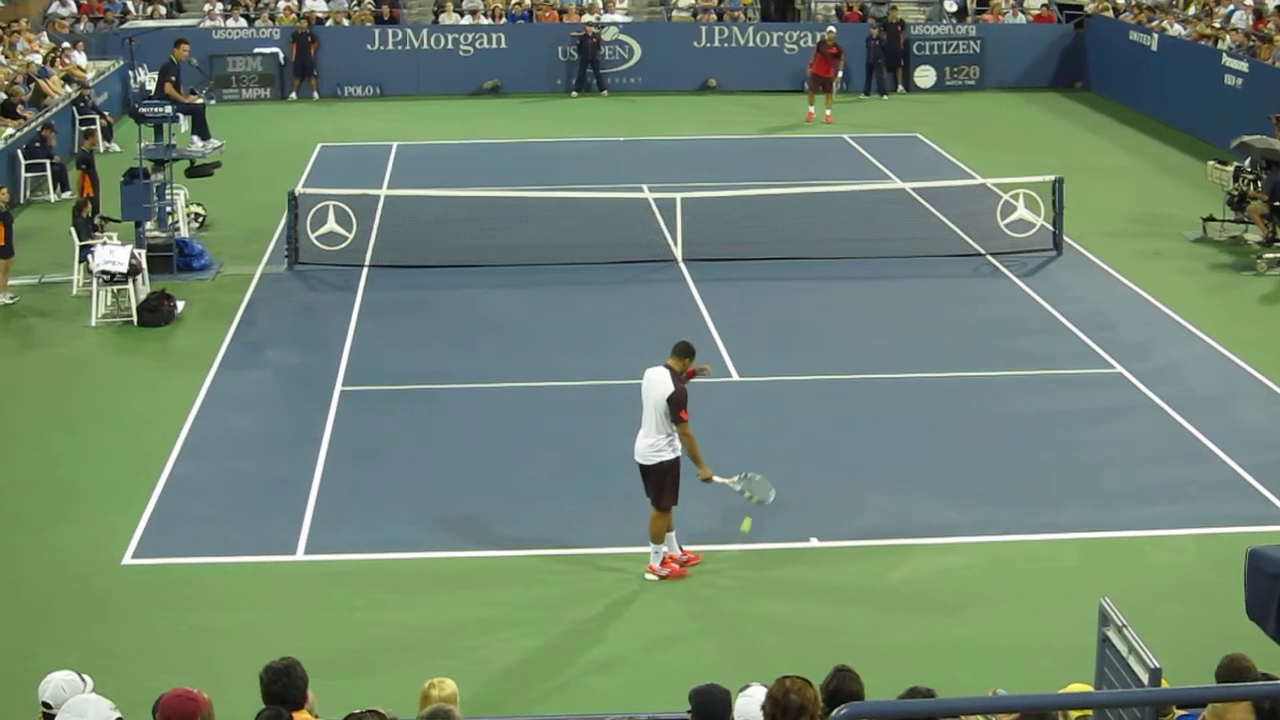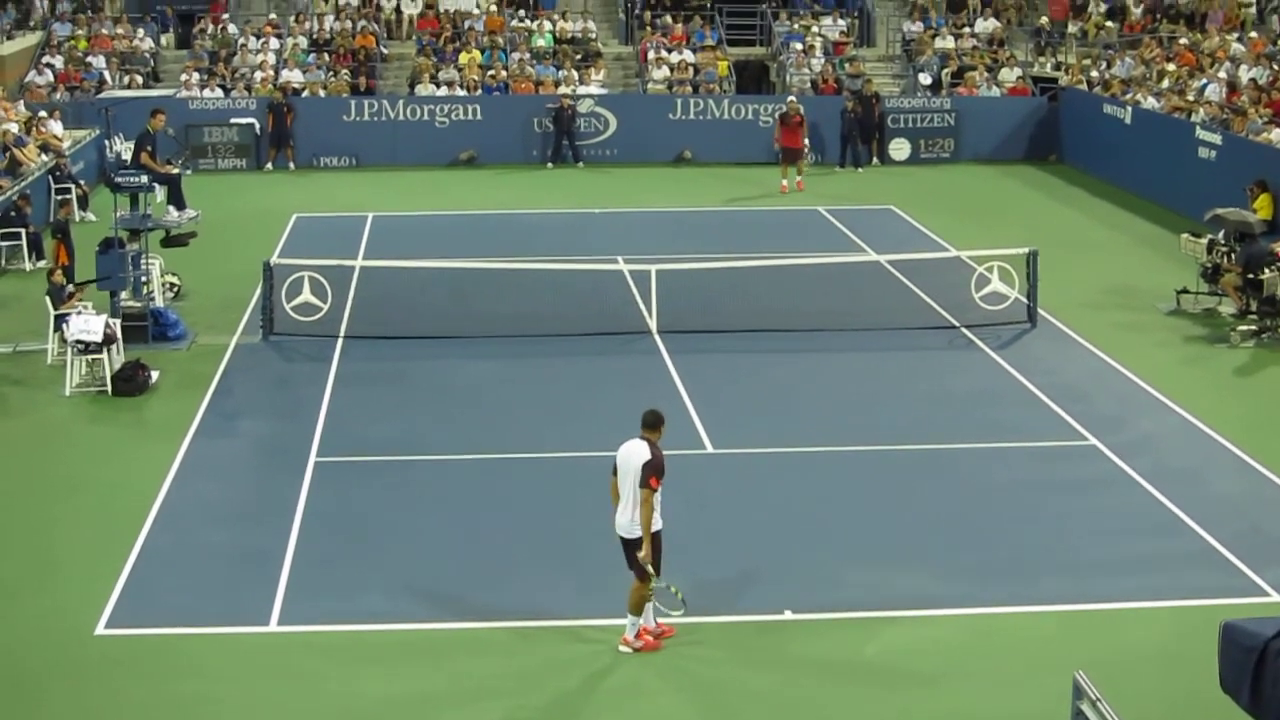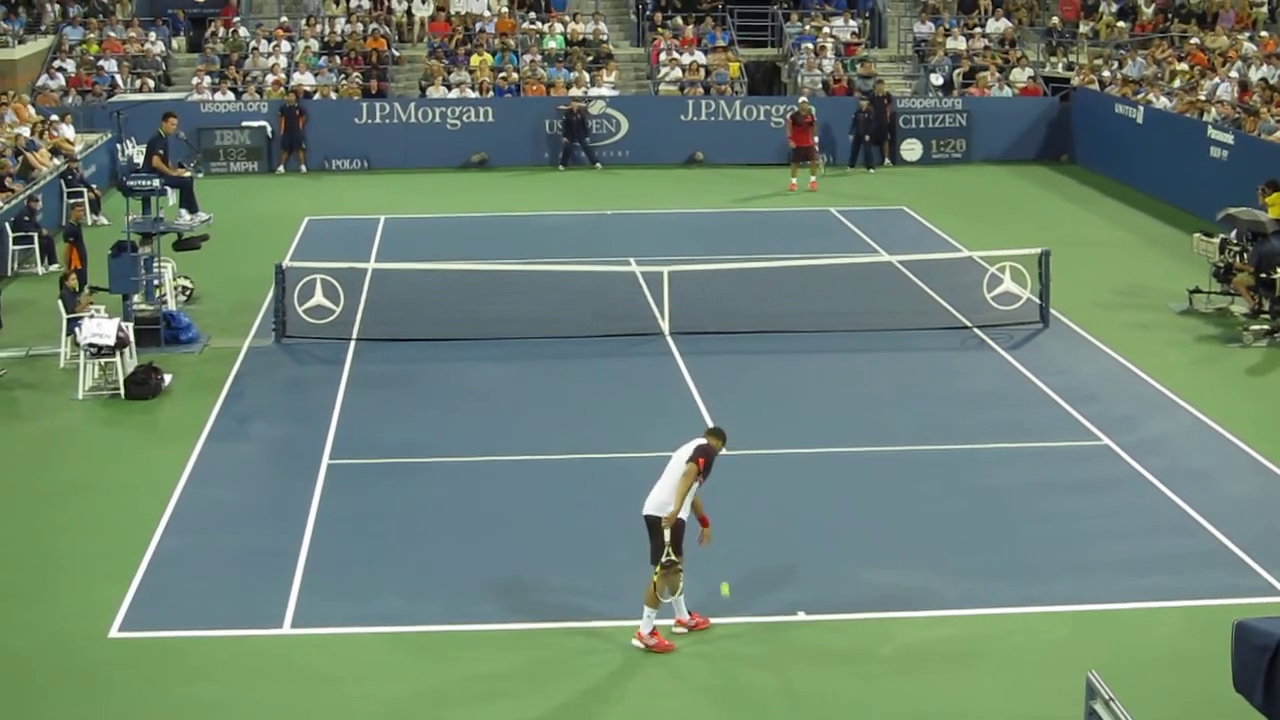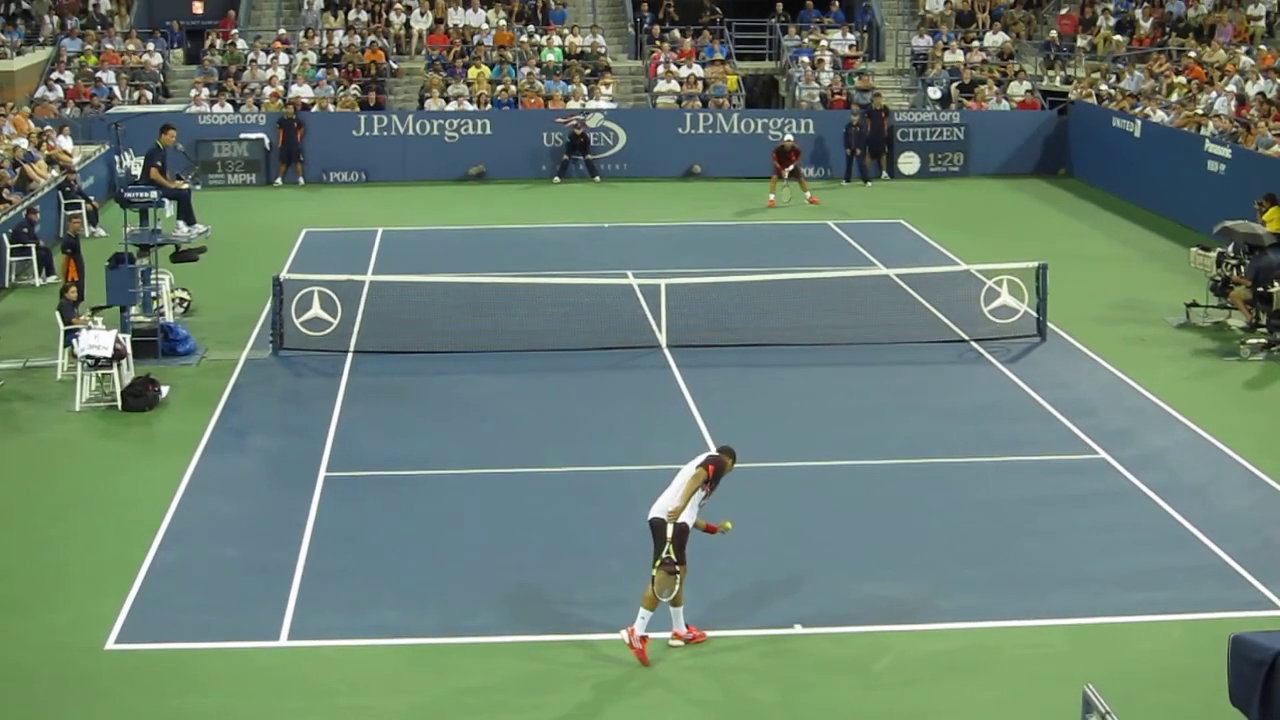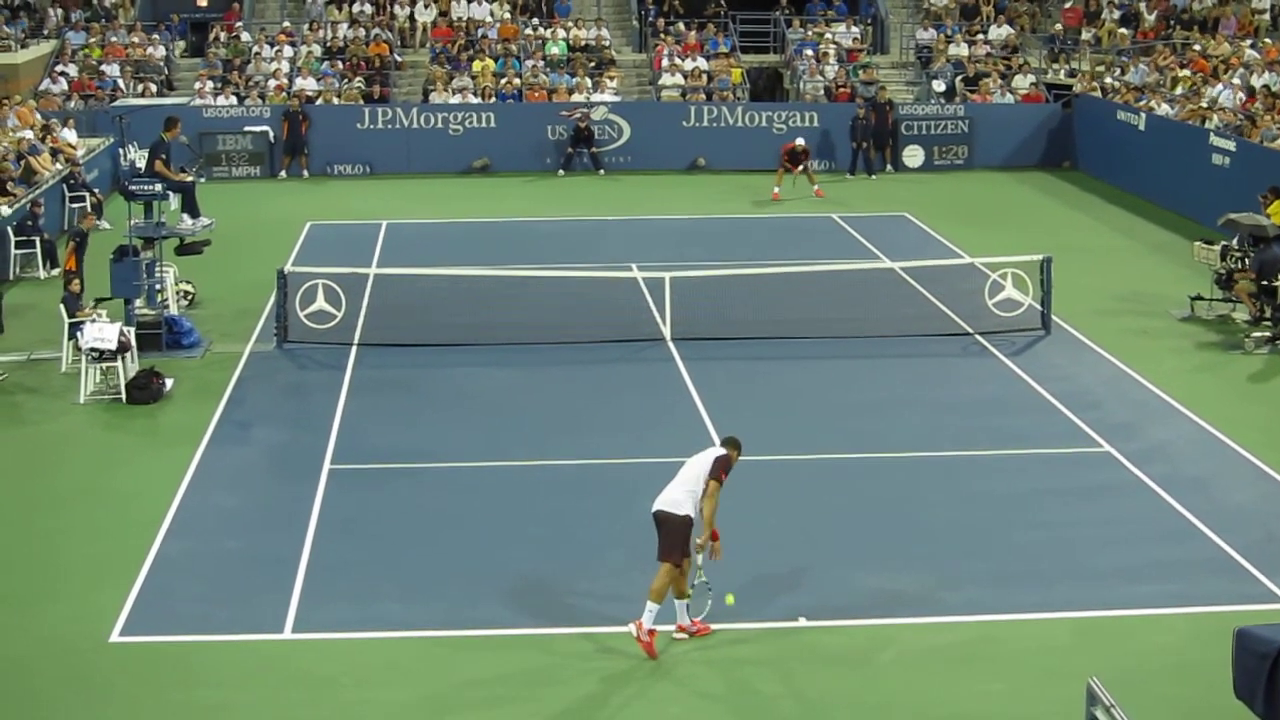
dt=1s
person 1, frame 1
left shoulder: (651, 372)
right shoulder: (677, 389)
right elbow: (684, 433)
left wrist: (695, 372)
right wrist: (701, 466)
left hip: (644, 450)
right hip: (662, 455)
left knee: (664, 506)
right knee: (661, 509)
left ankle: (674, 553)
right ankle: (655, 565)
person 1, frame 2
left shoulder: (625, 447)
right shoulder: (654, 457)
left elbow: (615, 486)
right elbow: (646, 500)
right wrist: (646, 542)
left hip: (624, 524)
right hip: (643, 528)
left knee: (646, 576)
right knee: (643, 580)
left ankle: (648, 625)
right ankle: (630, 637)
person 1, frame 3
left shoulder: (690, 447)
right shoulder: (706, 449)
right elbow: (688, 475)
left wrist: (705, 524)
right wrist: (676, 510)
left hip: (655, 509)
right hip: (666, 513)
left knee: (674, 565)
right knee: (664, 570)
left ankle: (683, 618)
right ankle: (645, 632)
person 1, frame 4
left shoulder: (704, 463)
right shoulder: (716, 461)
left elbow: (691, 516)
right elbow: (697, 477)
left wrist: (715, 529)
right wrist: (681, 505)
left hip: (664, 516)
right hip: (671, 518)
left knee: (678, 573)
left ankle: (680, 631)
right ankle: (636, 632)
person 1, frame 5
left shoulder: (707, 456)
right shoulder: (724, 458)
left elbow: (701, 501)
right elbow: (711, 495)
left wrist: (715, 538)
right wrist: (706, 534)
left hip: (664, 507)
right hip: (676, 512)
left knee: (683, 565)
right knee: (669, 568)
left ankle: (684, 624)
right ankle: (644, 626)
